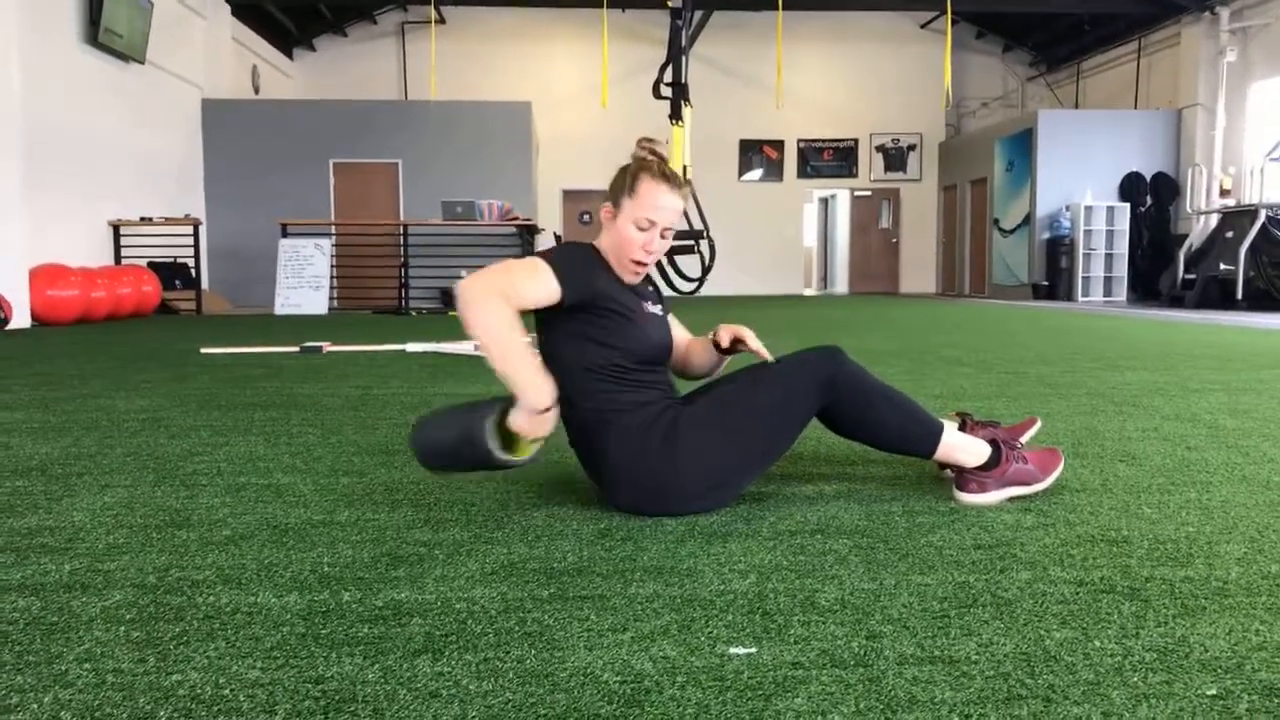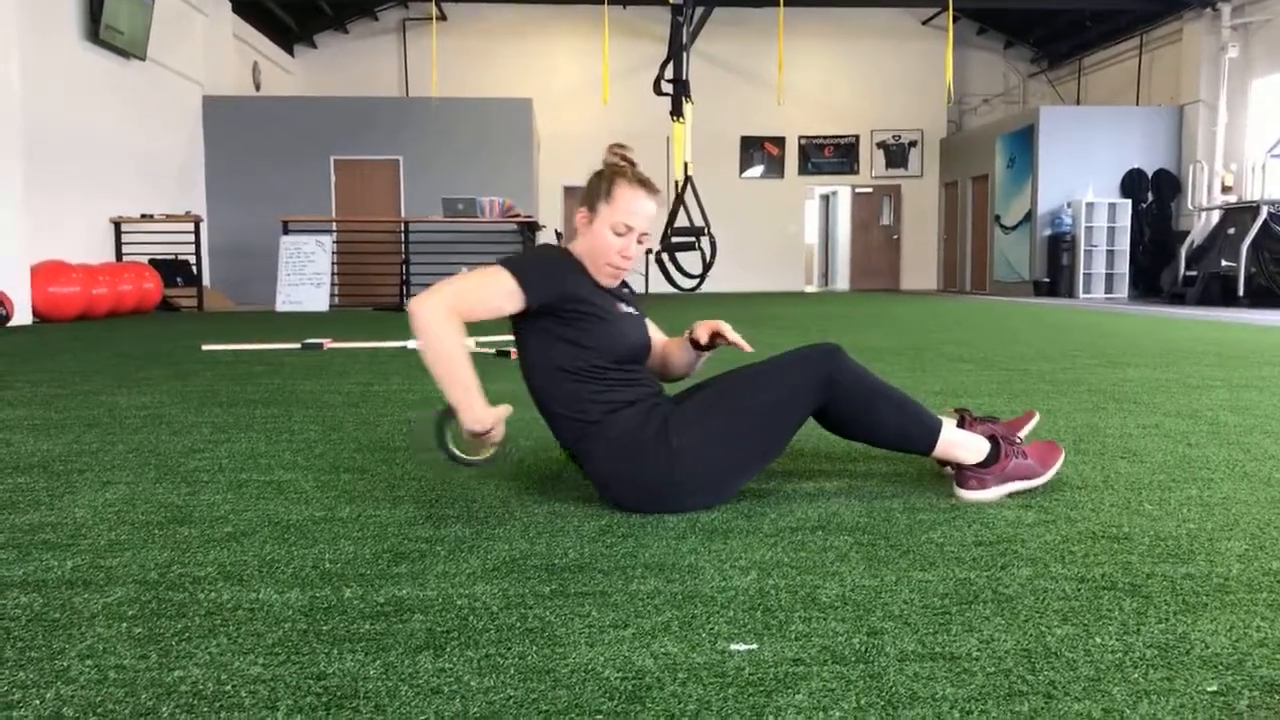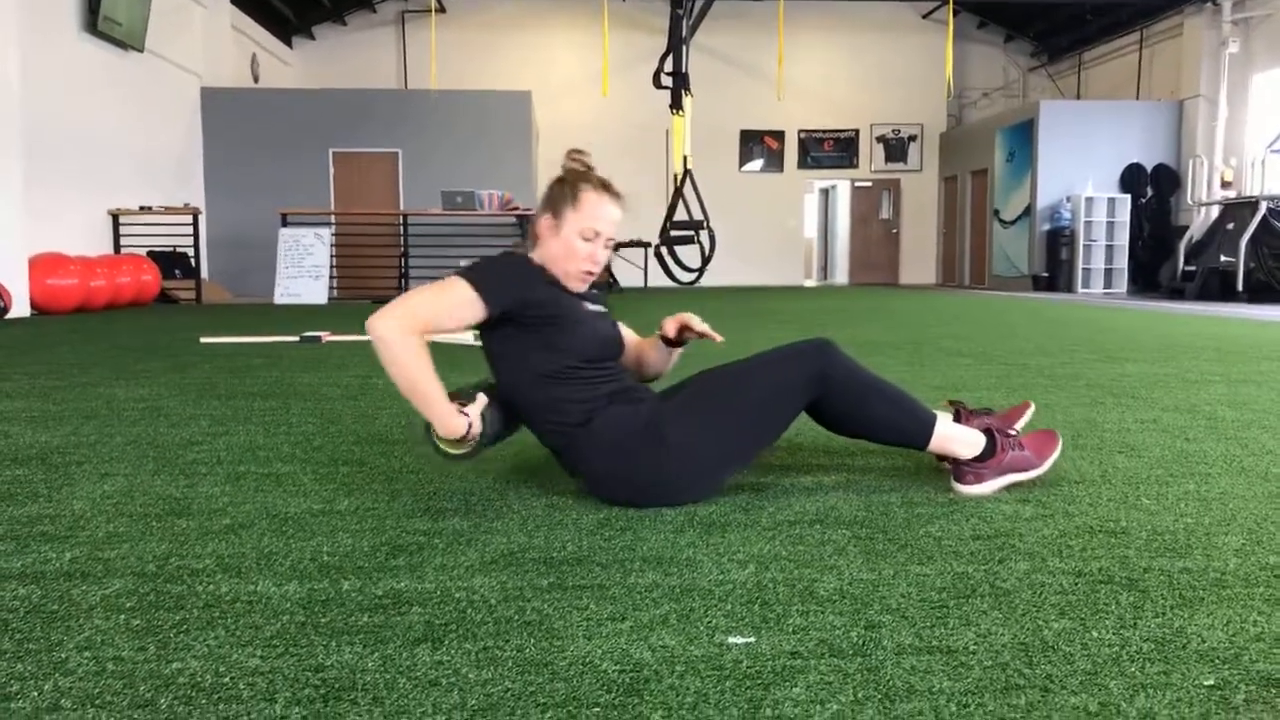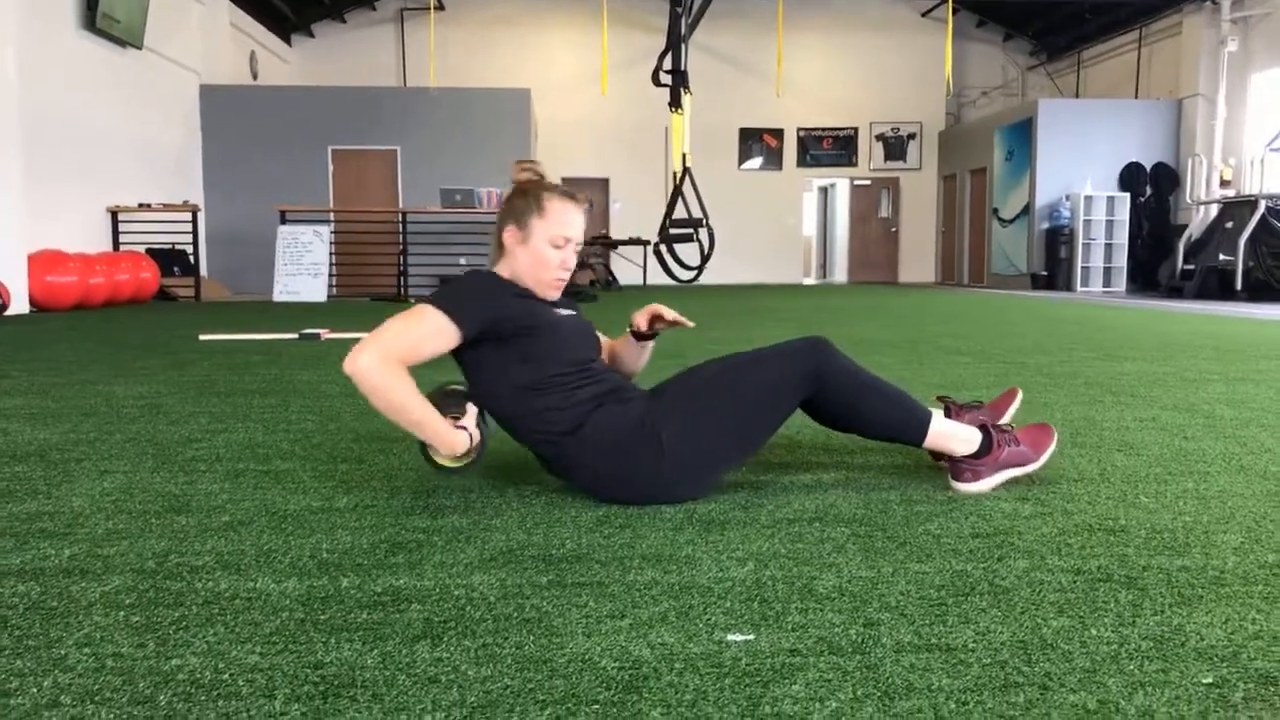
dt=0.2s
person 1, frame 1
left shoulder: (637, 286)
right shoulder: (578, 267)
left elbow: (688, 361)
right elbow: (478, 290)
left wrist: (720, 343)
right wrist: (539, 393)
left hip: (667, 442)
right hip: (652, 468)
left knee: (818, 374)
right knee: (826, 370)
left ankle: (964, 439)
right ankle: (982, 461)
person 1, frame 2
left shoulder: (609, 291)
right shoulder: (550, 272)
left elbow: (664, 364)
right elbow: (431, 307)
left wrist: (697, 340)
right wrist: (477, 416)
left hip: (657, 442)
right hip: (649, 464)
left knee: (817, 369)
right knee: (824, 368)
left ankle: (962, 435)
right ankle: (978, 460)
person 1, frame 3
left shoulder: (573, 295)
right shoulder: (511, 279)
left elbow: (640, 366)
right elbow: (390, 324)
left wrist: (668, 336)
right wrist: (450, 420)
left hip: (645, 435)
right hip: (641, 458)
left knee: (807, 365)
right knee: (817, 363)
left ankle: (959, 429)
right ankle: (977, 452)
person 1, frame 4
left shoulder: (541, 303)
right shoulder: (480, 296)
right elbow: (367, 361)
left wrist: (641, 331)
right wrist: (445, 437)
left hip: (638, 431)
right hip: (636, 458)
left knee: (794, 360)
right knee: (812, 361)
left ankle: (952, 423)
right ankle: (971, 450)
